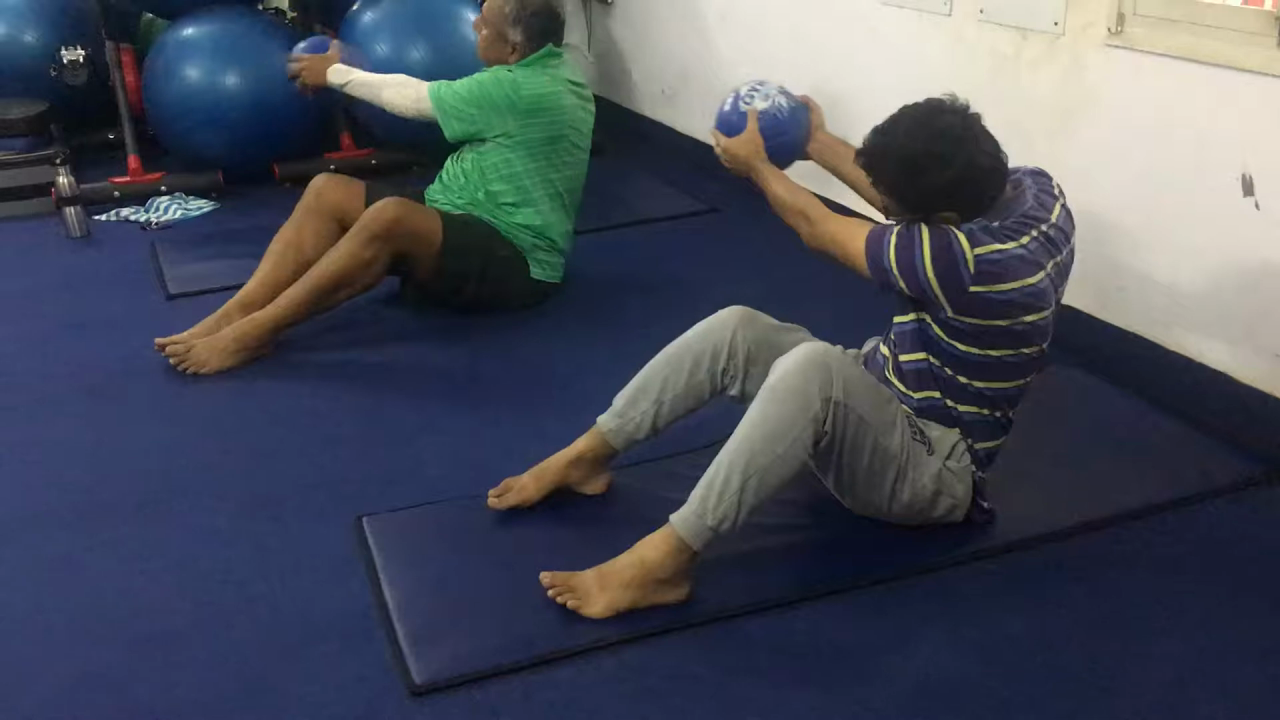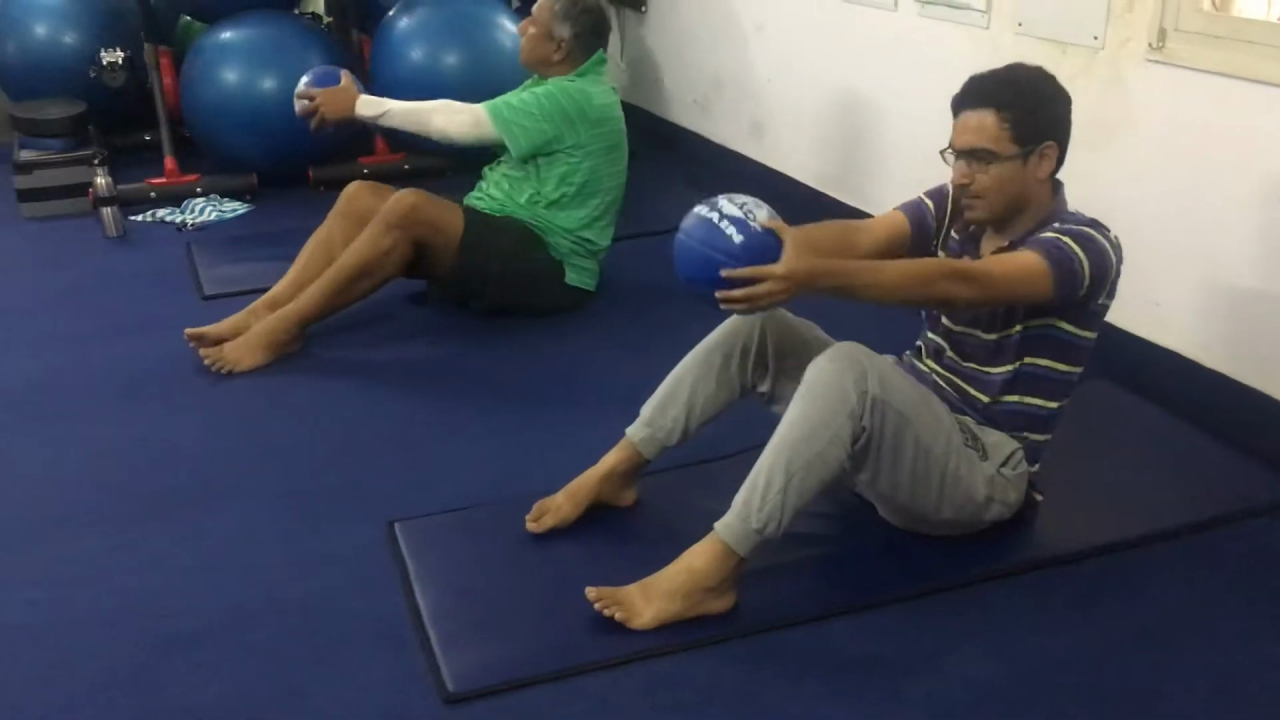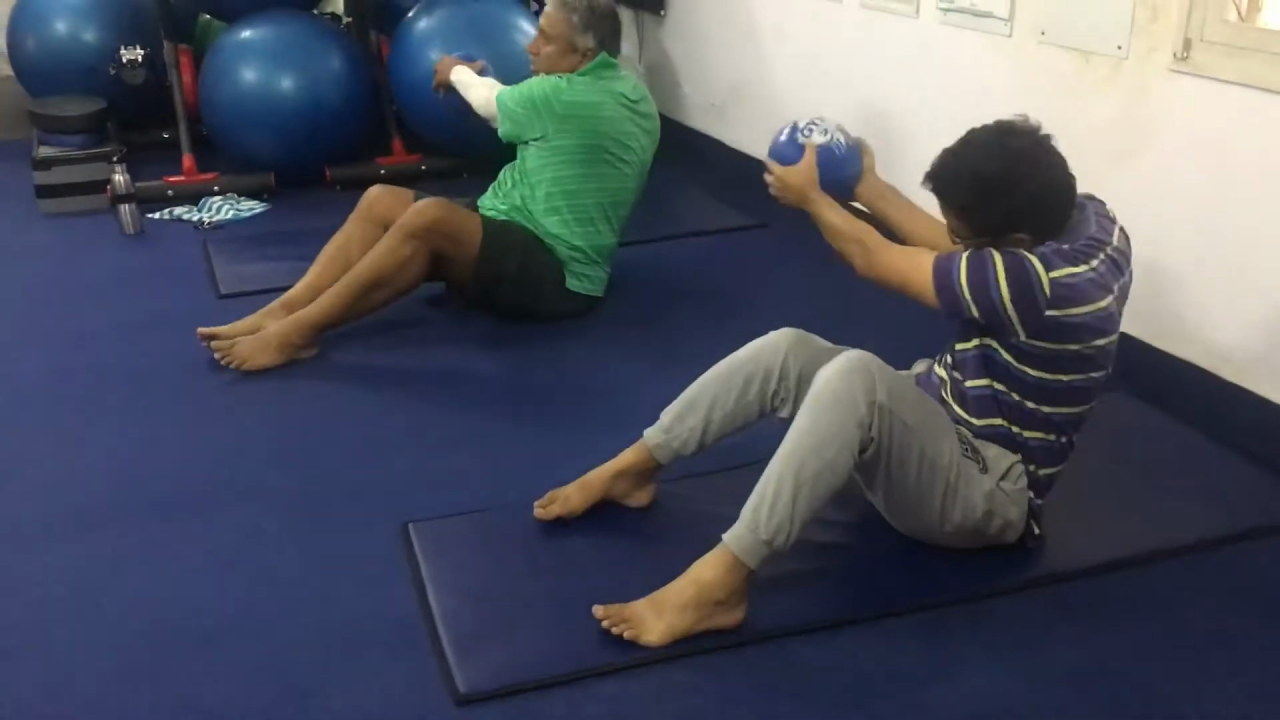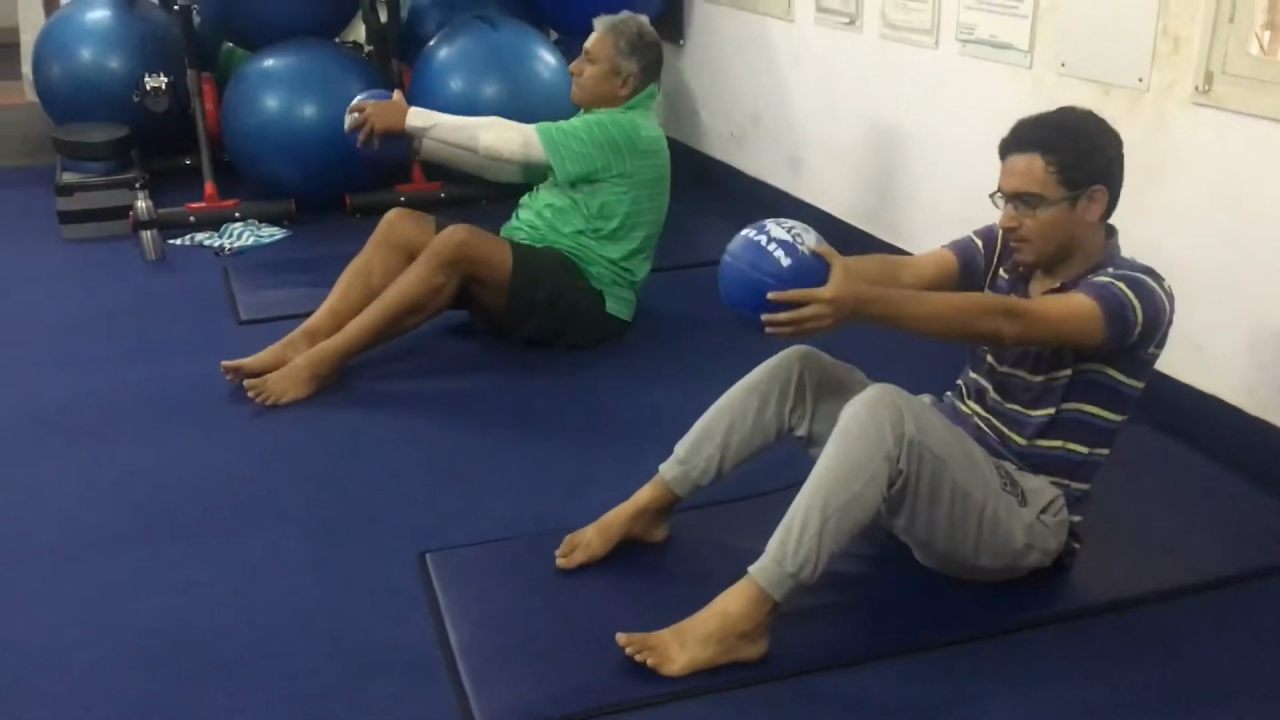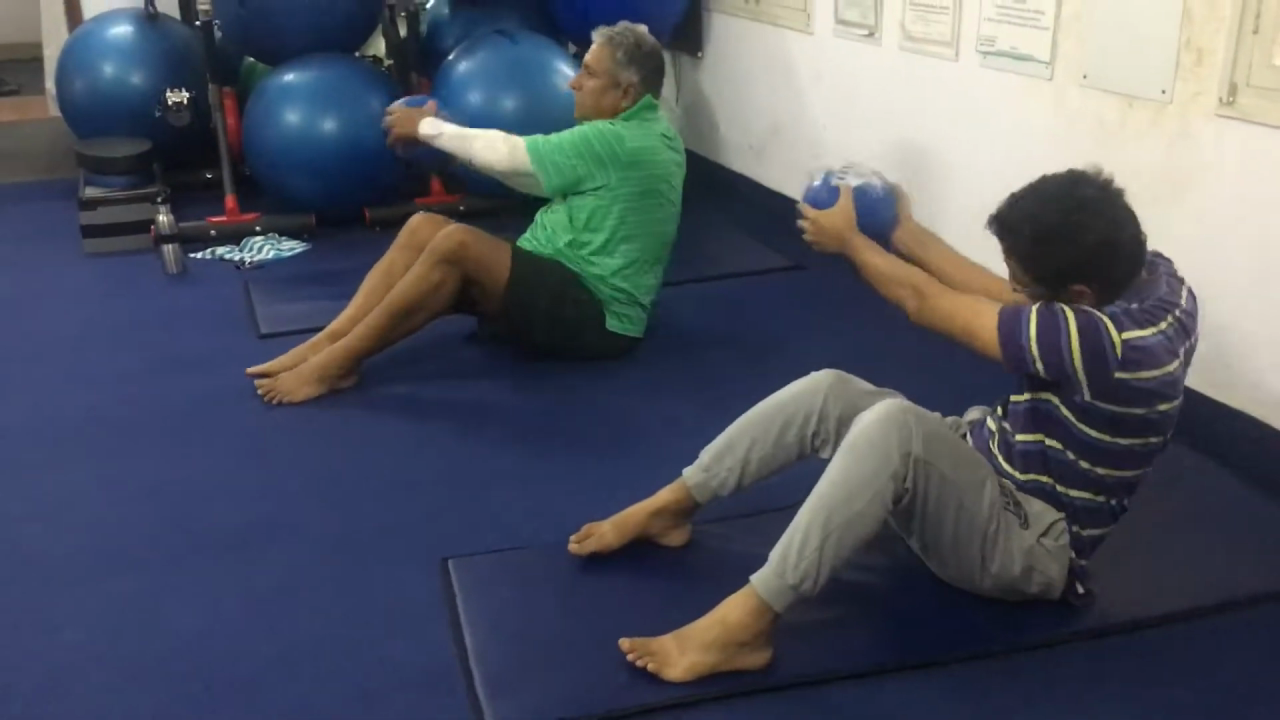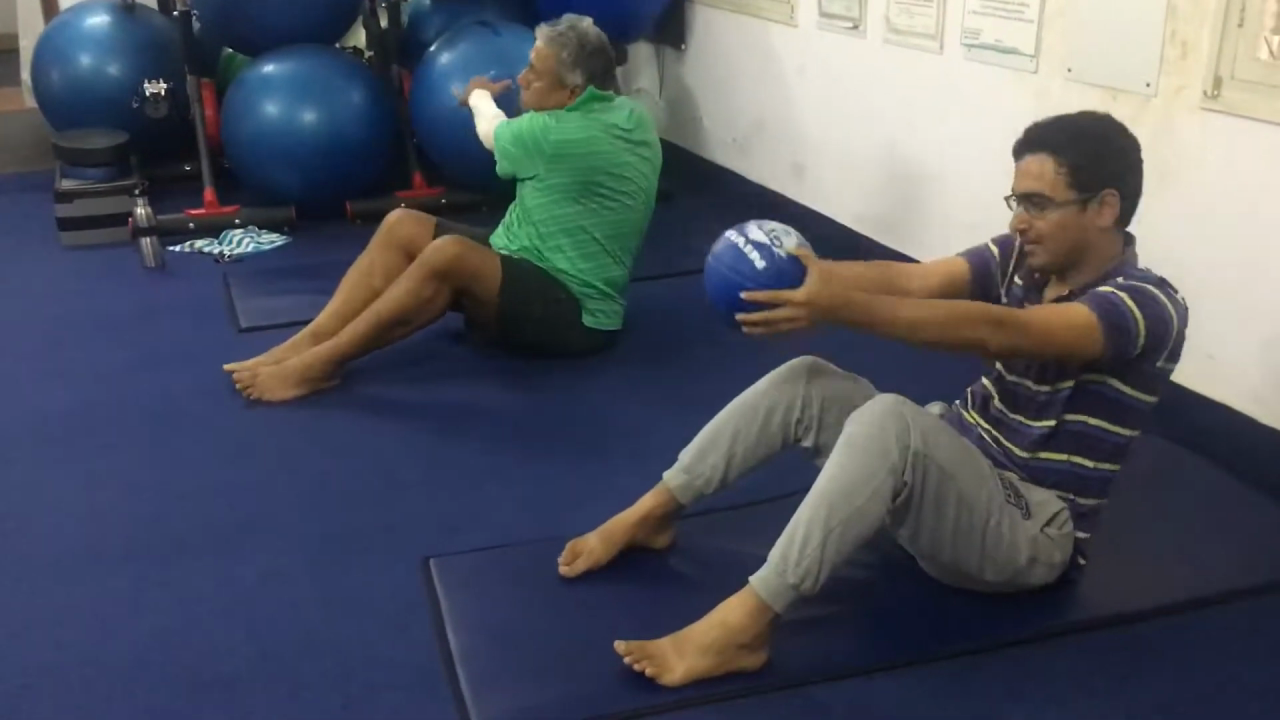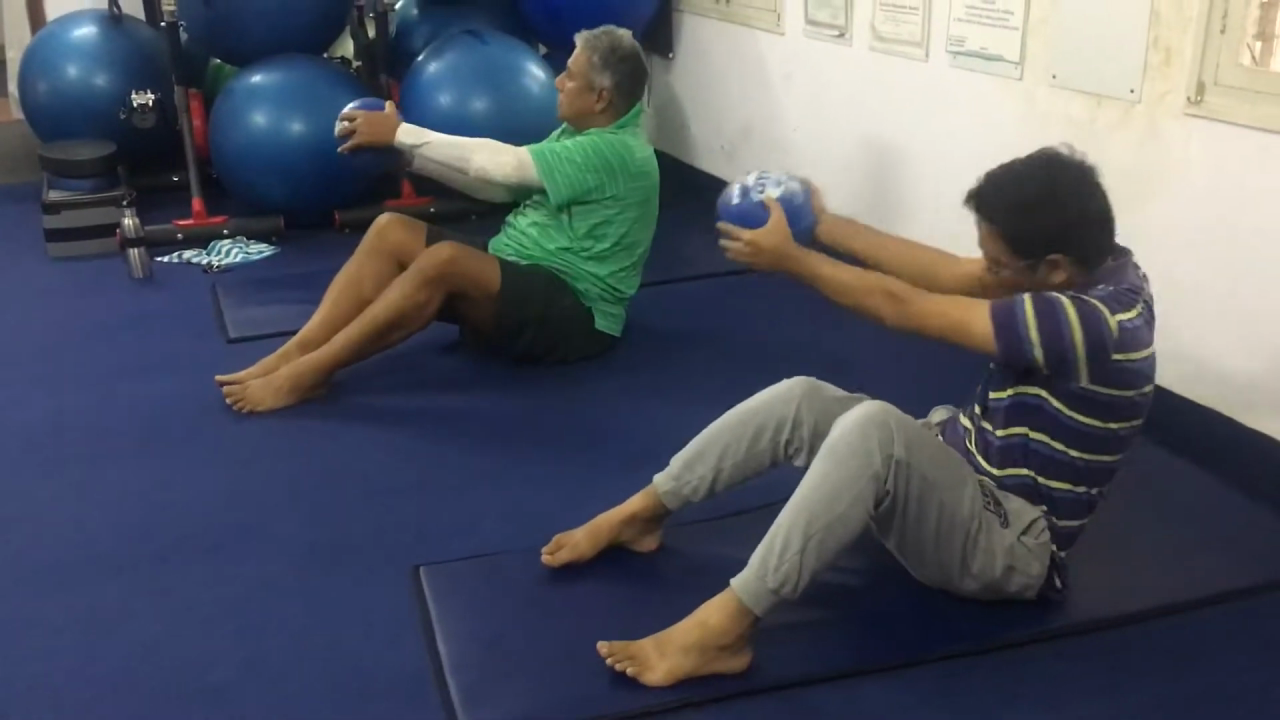
dt=0.7s
person 1, frame 1
left shoulder: (960, 259)
right shoulder: (1033, 189)
left elbow: (818, 226)
right elbow: (911, 193)
left wrist: (757, 163)
right wrist: (819, 143)
left hip: (932, 470)
left knee: (811, 366)
right knee: (737, 329)
left ankle: (665, 560)
right ankle: (585, 457)
person 1, frame 2
left shoulder: (1088, 250)
right shoulder: (954, 208)
left elbow: (958, 284)
right elbow: (860, 237)
left wrist: (814, 276)
left hip: (978, 472)
right hip: (906, 417)
left knee: (846, 369)
right knee: (759, 326)
left ankle: (711, 570)
right ankle: (614, 472)
person 1, frame 3
left shoulder: (1027, 280)
right shoulder: (1086, 217)
left elbow: (874, 258)
right elbow: (962, 256)
left wrist: (811, 196)
right wrist: (867, 186)
left hip: (987, 489)
left knee: (853, 375)
right knee: (787, 352)
left ankle: (718, 583)
right ankle: (630, 469)
person 1, frame 4
left shoulder: (1139, 298)
right shoulder: (1007, 250)
left elbow: (1004, 322)
right elbow: (905, 272)
left wrist: (858, 303)
right wrist: (828, 276)
left hip: (1019, 518)
right hip: (944, 454)
left knee: (881, 410)
right knee: (798, 368)
left ankle: (745, 615)
right ankle: (645, 508)
person 1, frame 5
left shoulder: (1095, 340)
right shoulder: (1151, 275)
left elbow: (929, 303)
right elbow: (1013, 304)
left wrist: (848, 238)
right wrist: (903, 231)
left hip: (1031, 545)
left knee: (892, 423)
right knee: (828, 391)
left ankle: (744, 625)
right ankle: (666, 509)
person 1, frame 6
left shoulder: (1150, 309)
right shoulder: (1025, 258)
left elbow: (991, 331)
right elbow: (913, 281)
left wrist: (841, 306)
right wrist: (814, 278)
left hip: (1025, 532)
right hip: (954, 467)
left knee: (888, 420)
right knee: (804, 379)
left ankle: (743, 626)
right ankle: (648, 515)
person 1, frame 7
left shoulder: (1080, 324)
right shoulder: (1101, 264)
left elbow: (904, 306)
right elbow: (954, 278)
left wrist: (788, 257)
right wrist: (826, 224)
left hip: (1009, 544)
right hip: (962, 468)
left knee: (873, 427)
right knee: (800, 400)
left ankle: (722, 628)
right ankle: (638, 515)
person 2, frame 1
left shoulder: (516, 89)
right shoulder: (545, 71)
left elbow: (415, 99)
left wrist: (333, 72)
left hip: (512, 263)
left knee: (390, 217)
right knee: (327, 192)
left ankle: (254, 333)
right ankle: (236, 314)
person 2, frame 2
left shoulder: (573, 100)
right shoulder: (559, 83)
left elbow: (461, 124)
right elbow: (474, 122)
left wrist: (361, 106)
right wrist: (362, 107)
left hip: (548, 269)
right hip: (503, 234)
left knee: (409, 206)
right knee: (360, 197)
left ankle: (282, 329)
right ankle: (267, 310)
person 2, frame 3
left shoulder: (562, 96)
right shoulder: (630, 92)
left elbow: (492, 101)
left wrist: (456, 72)
left hip: (556, 273)
left knee: (431, 217)
right knee: (381, 202)
left ankle: (298, 332)
right ankle: (283, 312)
person 2, frame 4
left shoulder: (626, 132)
right shoulder: (606, 119)
left elbow: (513, 145)
right elbow: (516, 165)
left wrist: (410, 119)
right wrist: (417, 144)
left hip: (583, 298)
right hip: (537, 262)
left knee: (459, 243)
right knee: (400, 226)
left ankle: (324, 360)
right ankle: (305, 341)
person 2, frame 5
left shoulder: (614, 143)
right shoulder: (645, 131)
left elbow: (511, 155)
right elbow: (547, 181)
left wrist: (425, 127)
right wrist: (451, 143)
left hip: (593, 317)
right hip: (564, 281)
left knee: (458, 243)
right knee: (423, 228)
left ankle: (338, 363)
right ankle: (325, 344)
person 2, frame 6
left shoulder: (553, 134)
right shoulder: (632, 117)
left elbow: (494, 132)
left wrist: (479, 95)
left hip: (571, 313)
left knee: (448, 254)
right knee: (402, 227)
left ankle: (319, 365)
right ankle: (308, 342)
person 2, frame 7
left shoulder: (614, 153)
right shoulder: (584, 134)
left elbow: (502, 165)
right elbow: (504, 187)
left wrist: (401, 134)
right wrist: (408, 155)
left hip: (573, 315)
left knee: (444, 261)
right knee: (390, 232)
left ankle: (310, 373)
right ankle: (295, 353)
